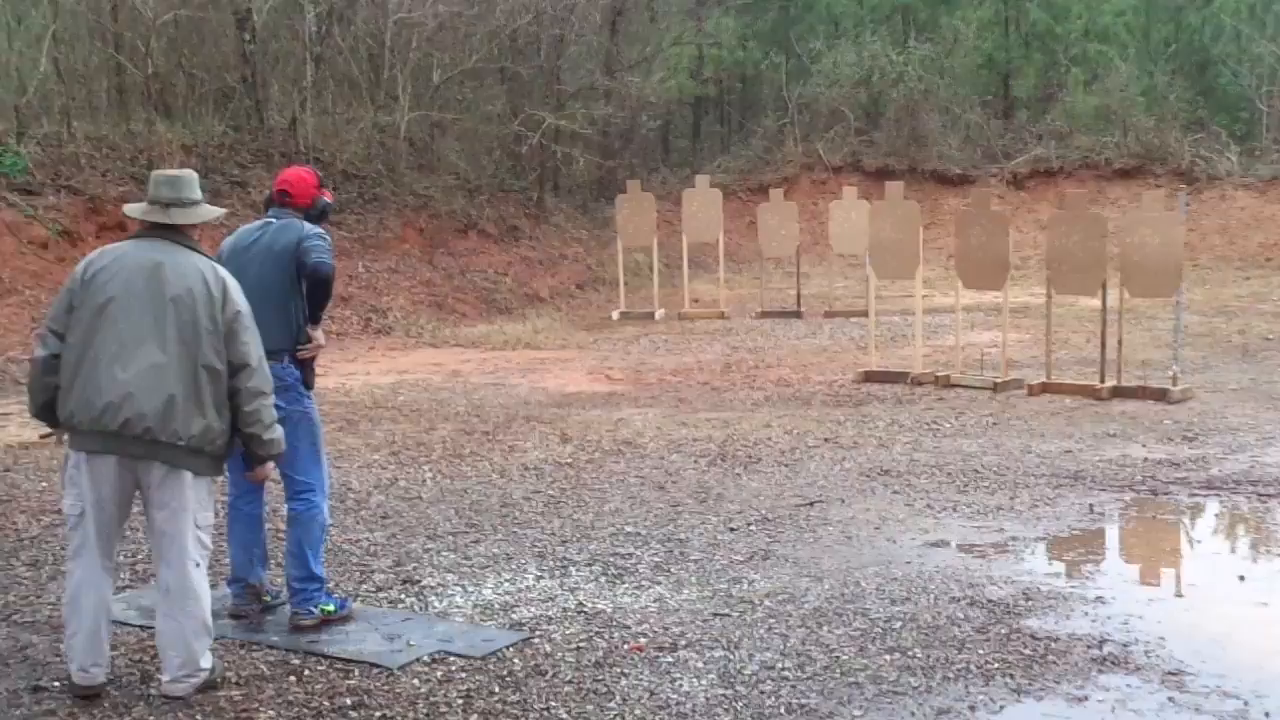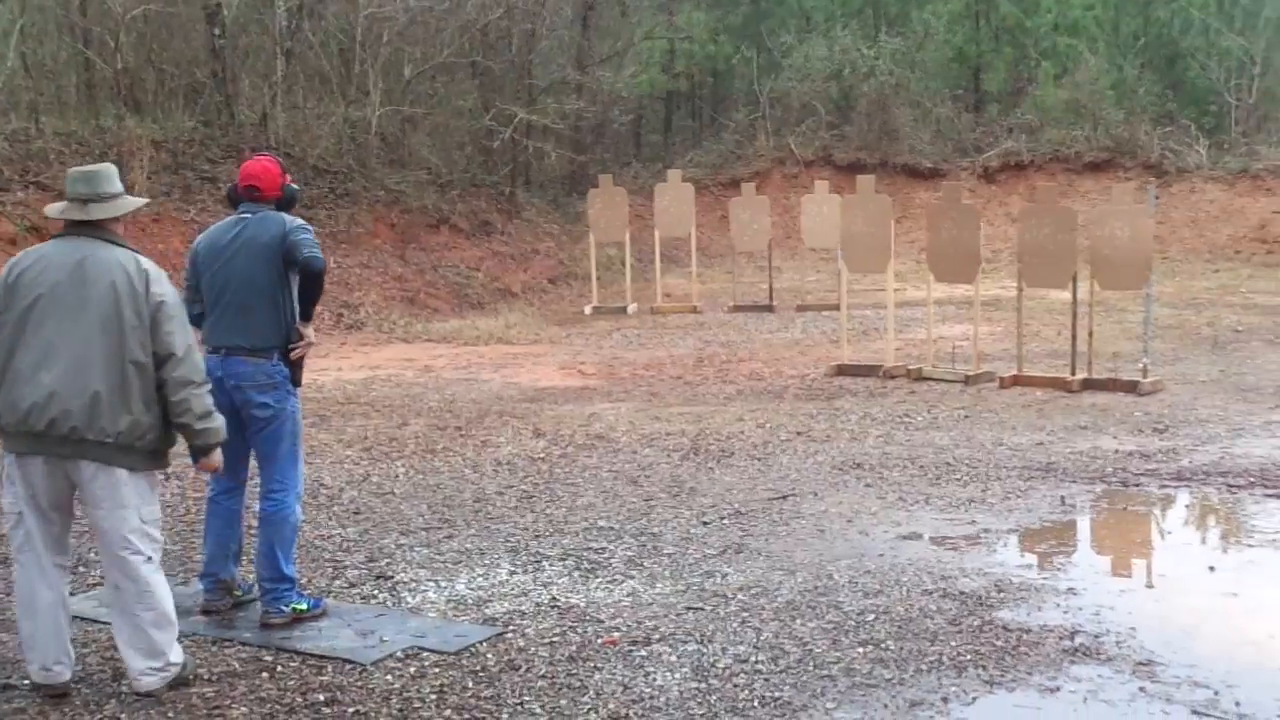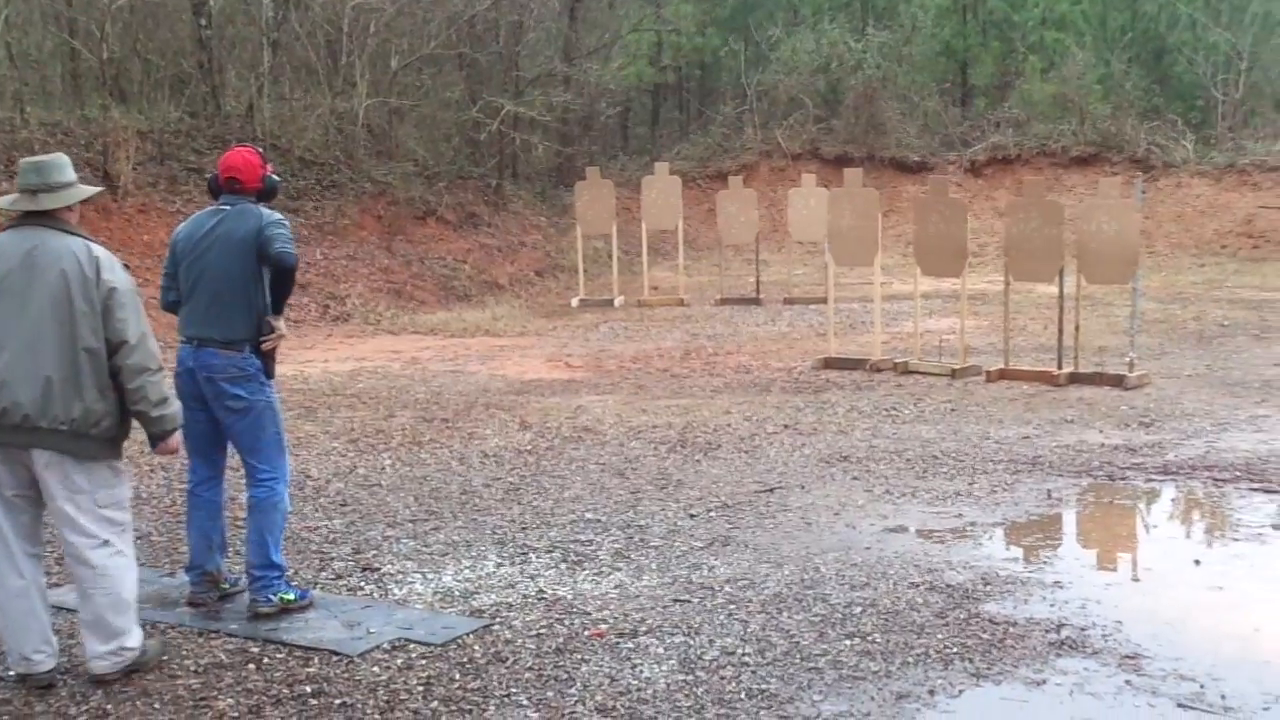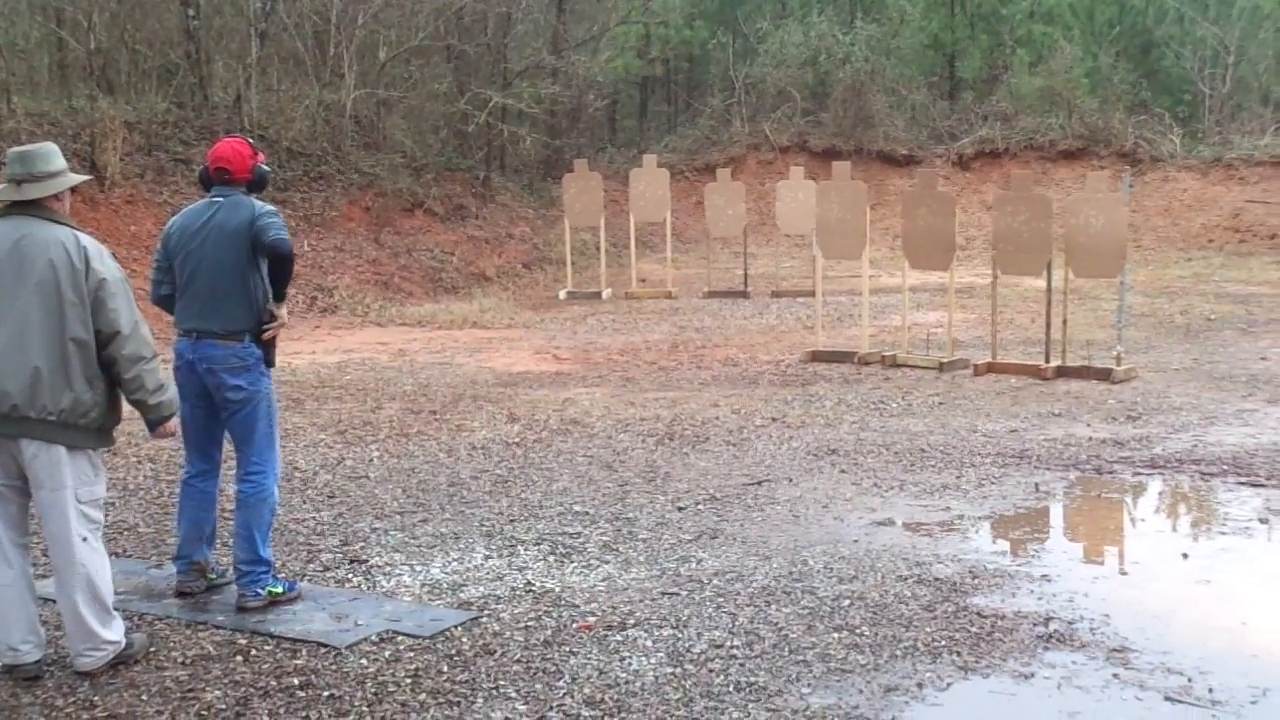
dt=0.4s
person 1, frame 1
left shoulder: (95, 265)
right shoulder: (216, 280)
left elbow: (50, 351)
right elbow: (249, 375)
left wrist: (52, 413)
right wrist: (263, 446)
left hip: (96, 434)
right hip: (179, 439)
left knee: (89, 555)
right knee: (182, 561)
left ankle: (86, 671)
right ankle: (185, 672)
person 1, frame 2
right shoulder: (142, 274)
right elbow: (180, 367)
right wrist: (205, 437)
right hip: (114, 438)
right knee: (134, 556)
left ankle: (50, 670)
right ankle: (156, 667)
person 1, frame 3
right shoulder: (94, 262)
right elbow: (134, 352)
right wrist: (161, 422)
right hip: (70, 425)
right knee: (101, 538)
right ankle: (114, 648)
person 1, frame 4
right shoulder: (82, 251)
right elbow: (127, 342)
right wrist: (157, 406)
right hip: (57, 415)
right knee: (74, 535)
right ankle: (97, 646)
person 2, frame 1
left shoulder: (234, 240)
right shoulder: (307, 235)
right elbow: (321, 271)
right wrist: (313, 324)
right hip: (279, 374)
left knee: (243, 488)
right knee: (307, 488)
left ankle: (246, 591)
right ankle: (308, 600)
person 2, frame 2
left shoulder: (206, 240)
right shoulder: (288, 228)
left elbow: (194, 312)
right elbow: (313, 265)
right wrist: (305, 320)
left hip: (217, 369)
right hip: (265, 372)
left knee: (225, 484)
right knee: (281, 488)
left ankle: (218, 586)
right ankle: (279, 600)
person 2, frame 3
left shoulder: (186, 229)
right shoulder: (265, 221)
left elbow: (169, 299)
right elbow: (285, 261)
right wrist: (275, 313)
left hip: (190, 360)
right hip: (239, 364)
left knee: (204, 475)
right knee: (268, 475)
left ankle: (205, 579)
right ankle: (268, 587)
person 2, frame 4
left shoulder: (179, 222)
right shoulder: (257, 212)
left elbow: (161, 293)
right elbow: (281, 249)
right wrist: (278, 301)
left hip: (188, 353)
right hip: (238, 356)
left knee: (199, 467)
right knee: (258, 470)
left ankle: (192, 568)
right ankle: (255, 582)
